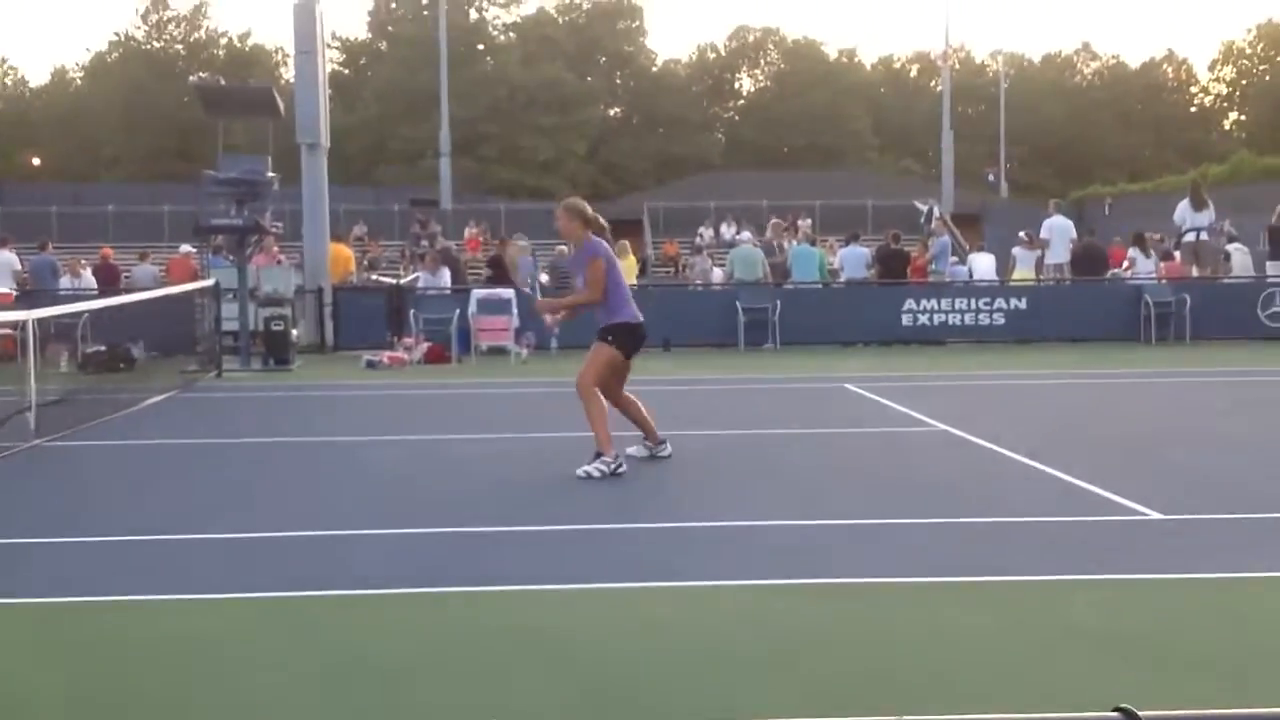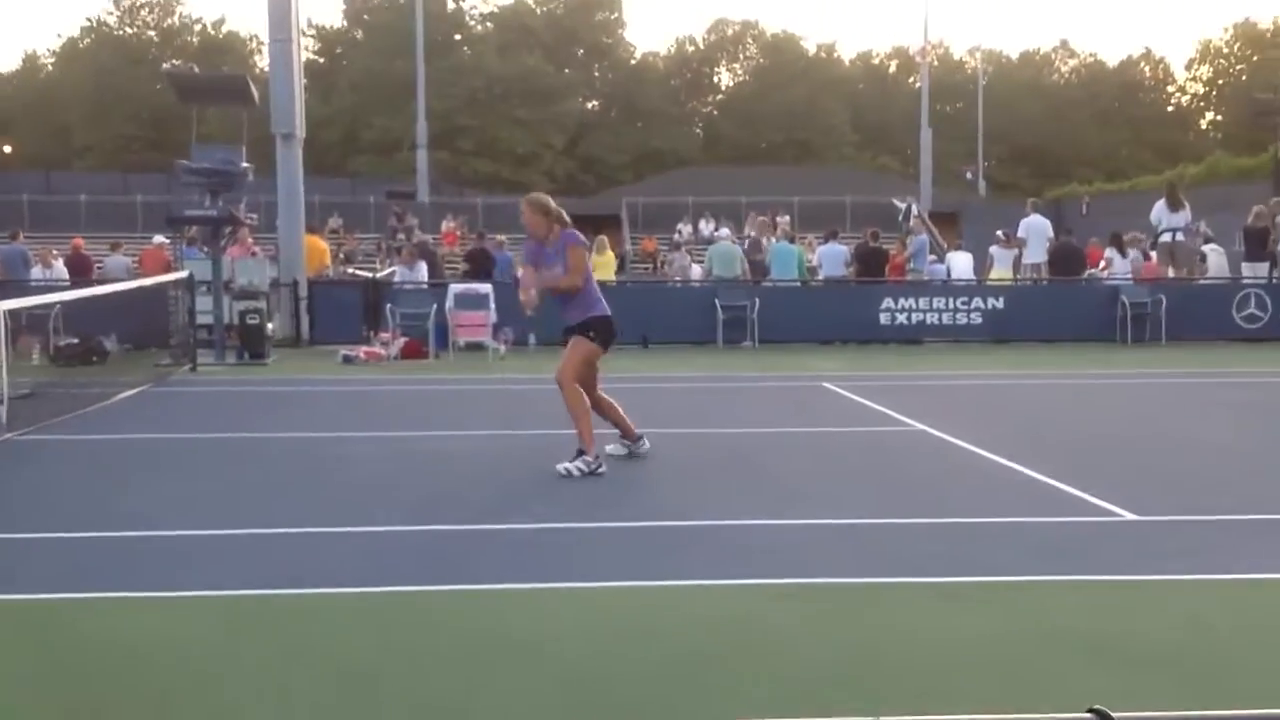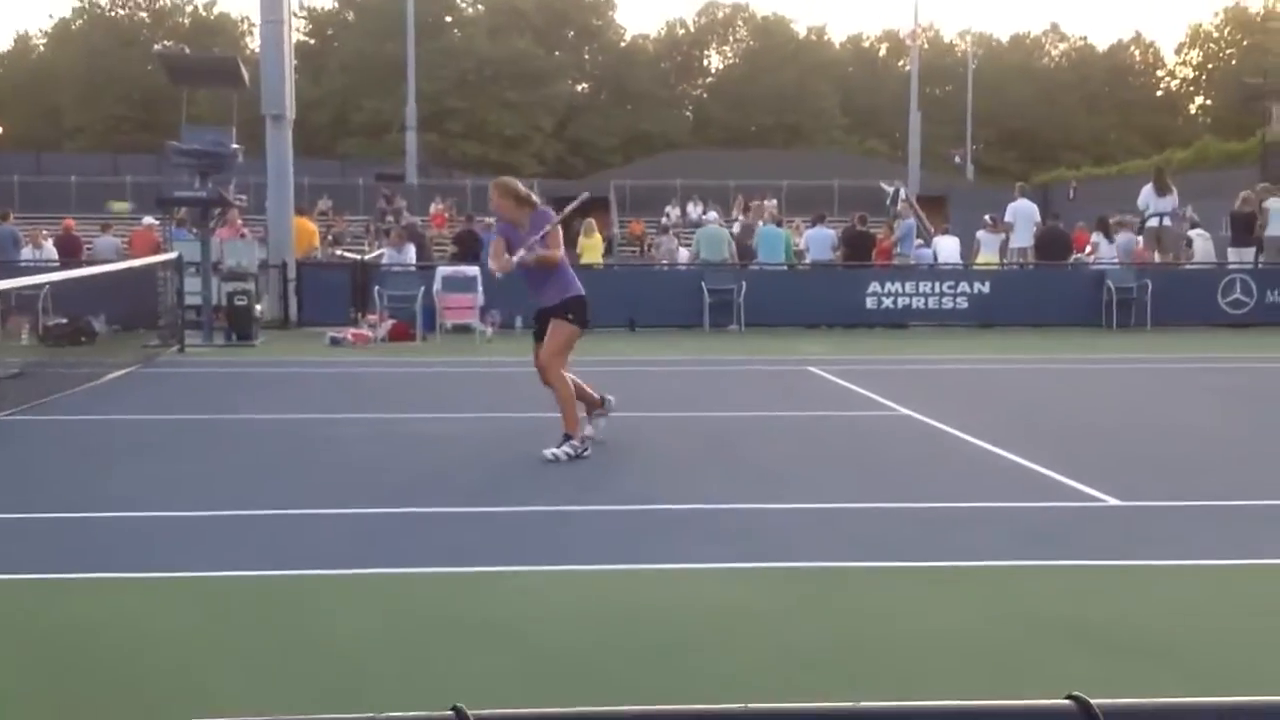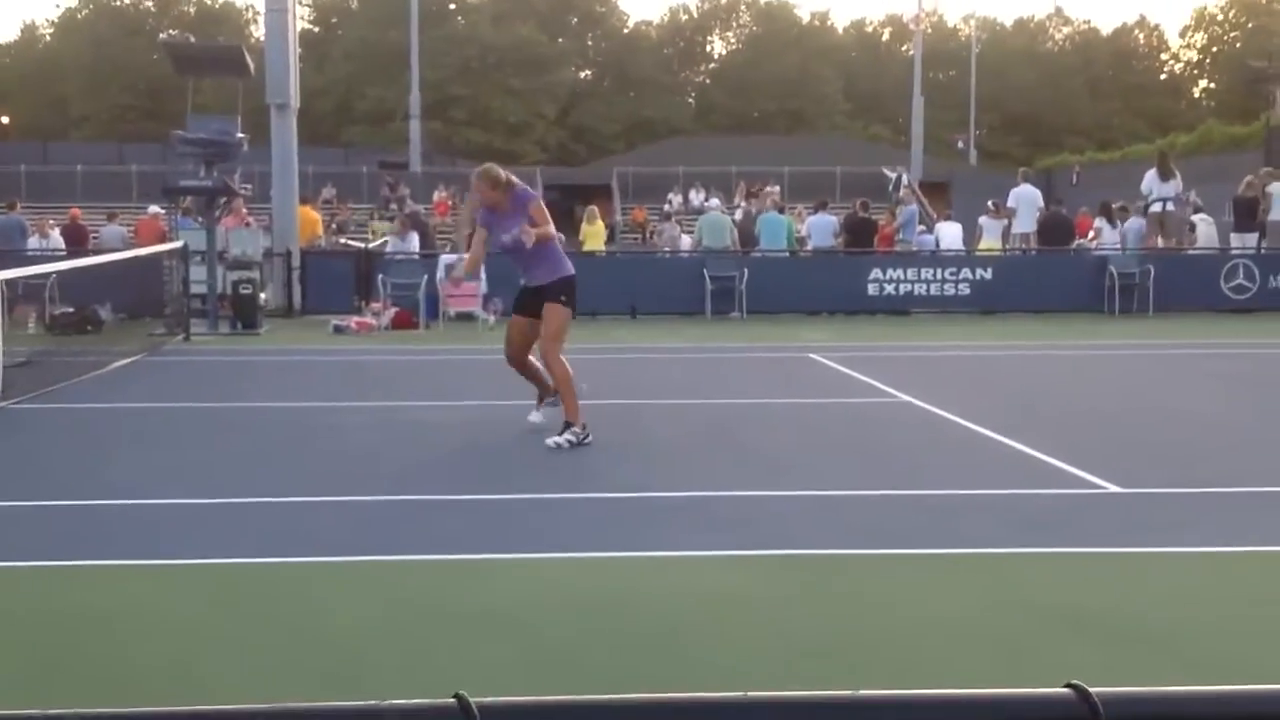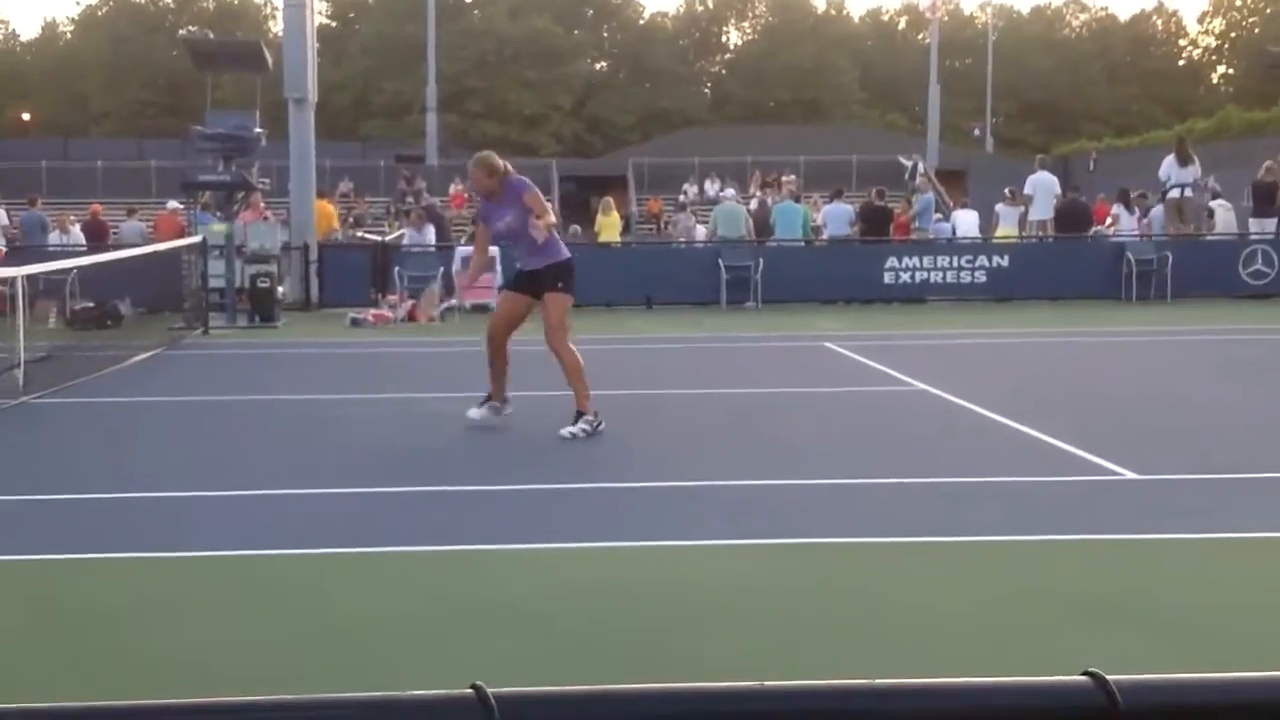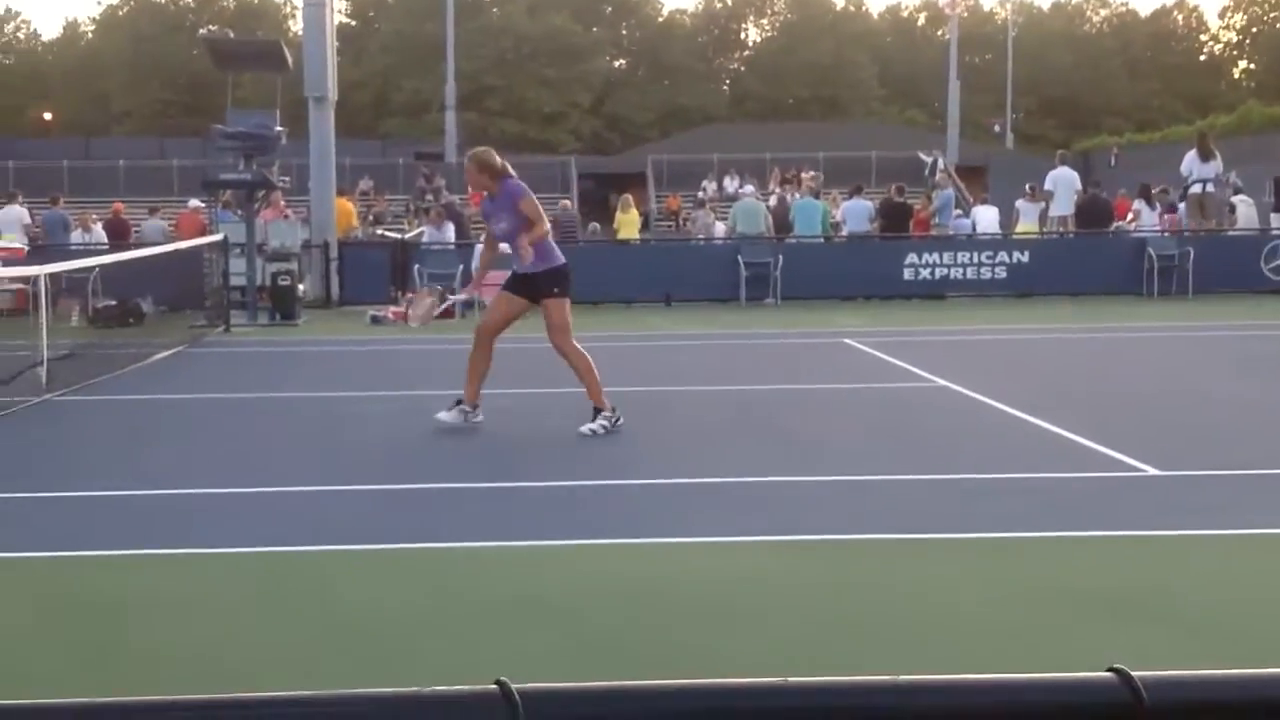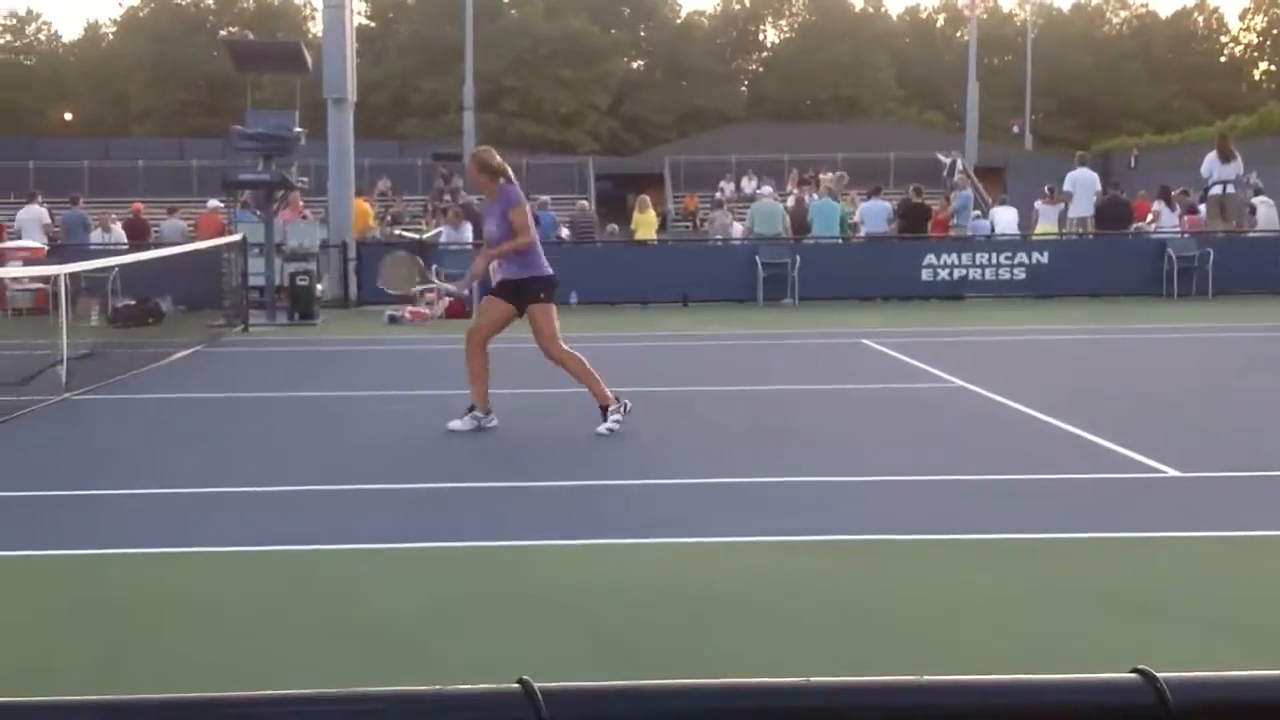
dt=0.1s
person 1, frame 1
left shoulder: (595, 248)
right shoulder: (578, 251)
left elbow: (595, 295)
right elbow: (583, 296)
left wrist: (554, 305)
right wrist: (559, 316)
left hip: (622, 326)
right hip: (614, 327)
left knee: (585, 383)
right knee: (611, 393)
left ankle: (608, 456)
right ankle: (656, 442)
person 1, frame 2
left shoulder: (570, 239)
right shoulder: (532, 248)
left elbow: (576, 281)
right elbow: (527, 281)
left wrist: (545, 281)
right wrist: (529, 291)
left hip: (595, 322)
right hip: (575, 325)
left knee: (566, 378)
right knee: (587, 391)
left ankle: (589, 455)
right ankle: (633, 439)
person 1, frame 3
left shoulder: (542, 216)
right shoulder: (502, 230)
left elbow: (557, 256)
right elbow: (496, 260)
left wrist: (536, 255)
right wrist: (502, 264)
left hip: (569, 301)
right hip: (545, 307)
left knee: (549, 365)
right knee: (550, 374)
left ankle: (575, 439)
right ankle: (599, 403)
person 1, frame 4
left shoulder: (523, 196)
right shoulder: (486, 216)
left elbow: (550, 232)
right elbow: (476, 252)
left wrist: (534, 233)
right wrist: (461, 272)
left hip: (559, 281)
right hip: (531, 286)
left knee: (549, 352)
right knee: (514, 354)
left ankle: (577, 426)
right ankle: (549, 391)
person 1, frame 5
left shoulder: (517, 185)
right shoulder: (484, 206)
left elbow: (550, 216)
right elbow: (481, 249)
left wrist: (539, 223)
right wrist: (470, 277)
left hip: (555, 267)
right hip: (527, 272)
left knee: (556, 341)
right knee: (496, 332)
left ankle: (587, 415)
right ankle: (498, 399)
person 1, frame 6
left shoulder: (514, 190)
right shoulder: (488, 204)
left elbow: (543, 227)
right elbow: (491, 246)
left wrist: (527, 241)
right wrist: (477, 280)
left hip: (550, 272)
right hip: (522, 276)
left knee: (562, 342)
right knee: (484, 332)
left ankle: (606, 410)
right ankle: (469, 406)
person 1, frame 7
left shoulder: (509, 195)
right shoulder: (488, 203)
left elbow: (527, 238)
left wrist: (493, 253)
right wrist: (470, 277)
left hip: (536, 280)
right hip: (509, 282)
left knee: (552, 348)
right knee: (474, 337)
left ankle: (611, 403)
right ankle: (481, 411)
